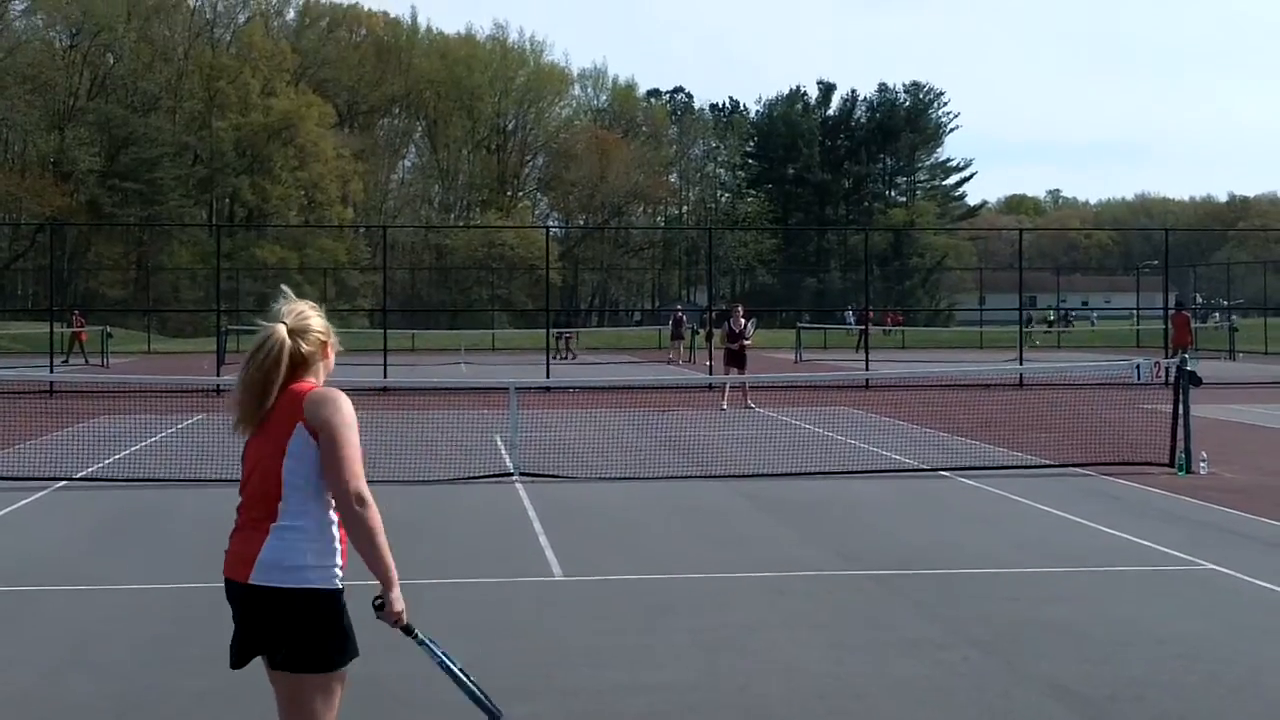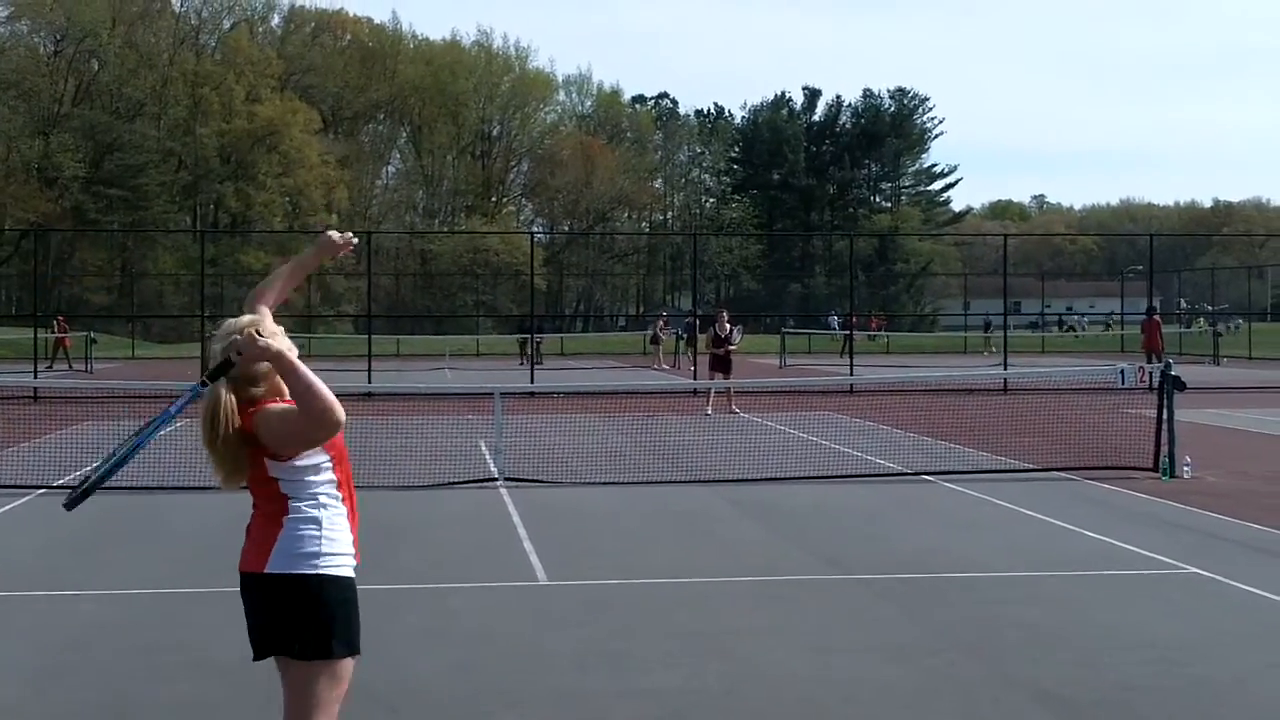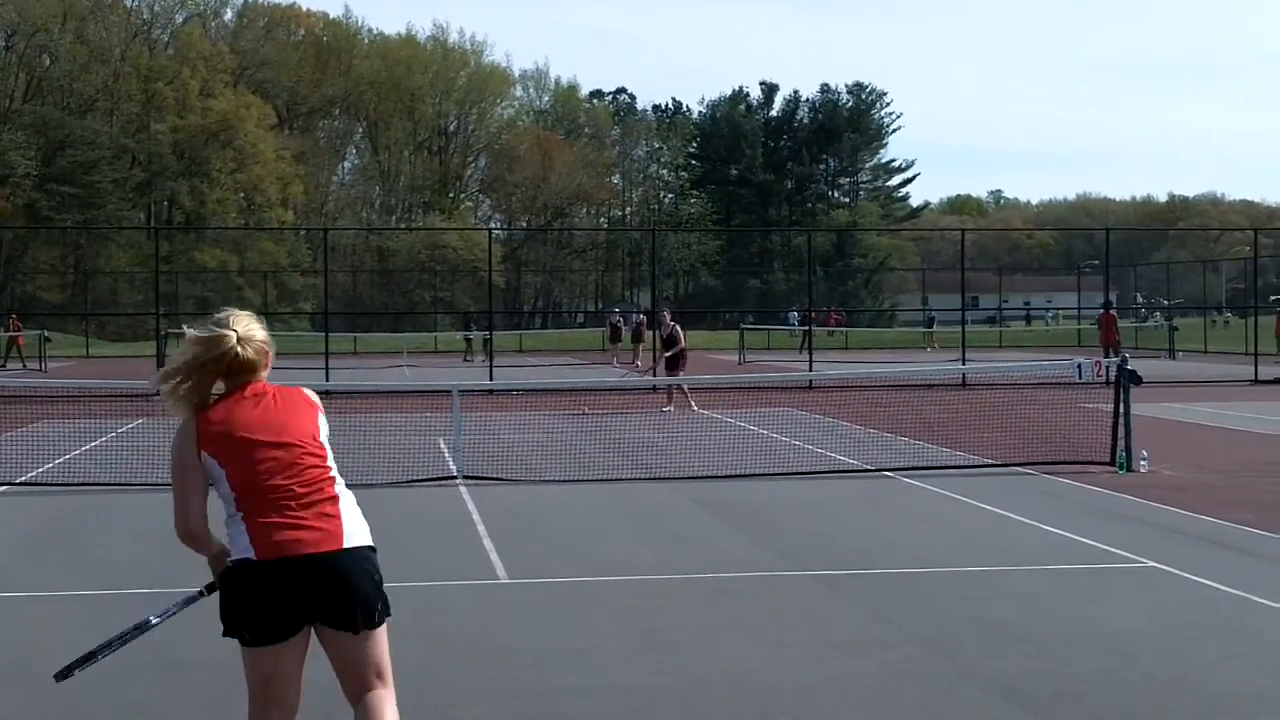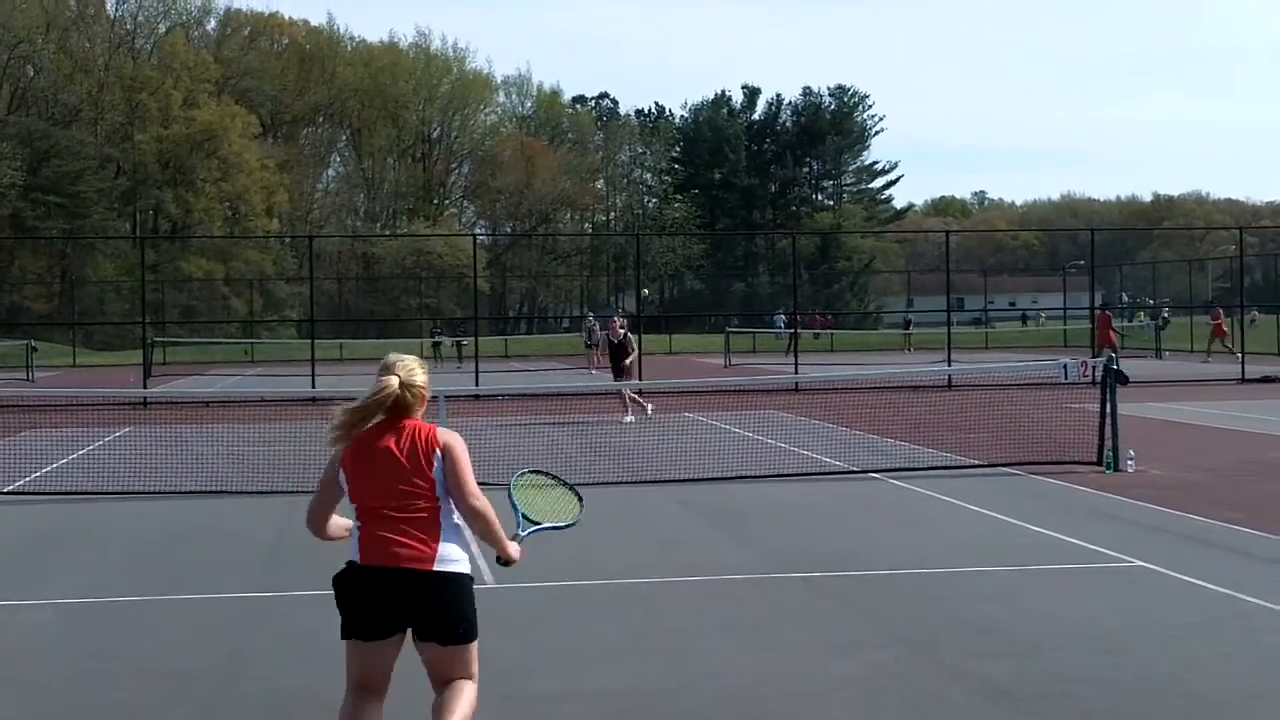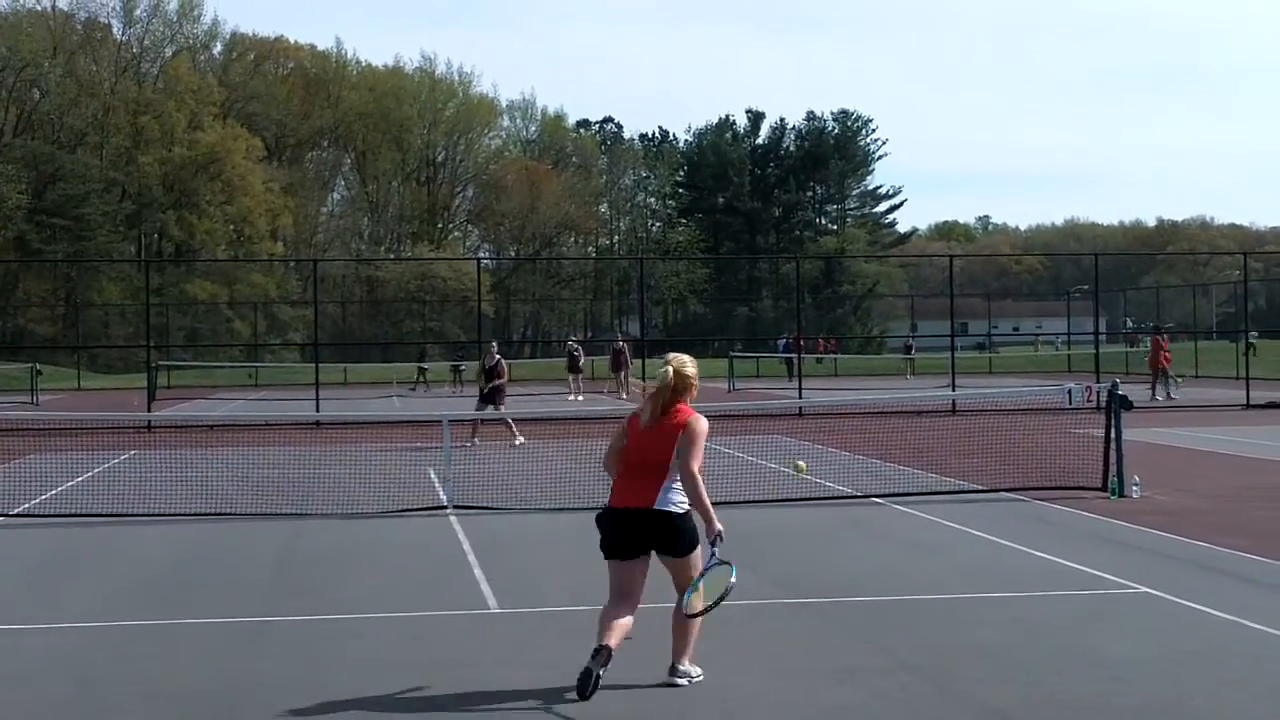
dt=1s
person 1, frame 1
left shoulder: (269, 406)
right shoulder: (326, 402)
right elbow: (355, 499)
right wrist: (390, 584)
left hip: (255, 577)
right hip: (296, 580)
person 1, frame 2
left shoulder: (255, 409)
right shoulder: (274, 422)
left elbow: (257, 307)
right elbow: (331, 419)
left wrist: (312, 257)
right wrist: (285, 357)
left hip: (275, 576)
right hip: (311, 579)
person 1, frame 3
left shoulder: (196, 430)
right shoulder: (307, 400)
left elbow: (191, 528)
left wrist: (217, 554)
left hip: (266, 571)
right hip: (345, 555)
person 1, frame 4
left shoulder: (350, 449)
right shoulder: (444, 440)
left elbow: (318, 523)
right elbow: (471, 505)
right wrist: (505, 546)
left hip: (372, 578)
right hip: (439, 577)
right knee: (459, 681)
person 1, frame 5
left shoulder: (637, 417)
right shoulder: (694, 422)
left elbow: (610, 463)
right elbow: (688, 473)
right wrist: (710, 519)
left hip: (621, 513)
right hip: (666, 514)
left knee: (623, 600)
right knee: (690, 587)
left ankle: (604, 649)
right ankle: (680, 665)
